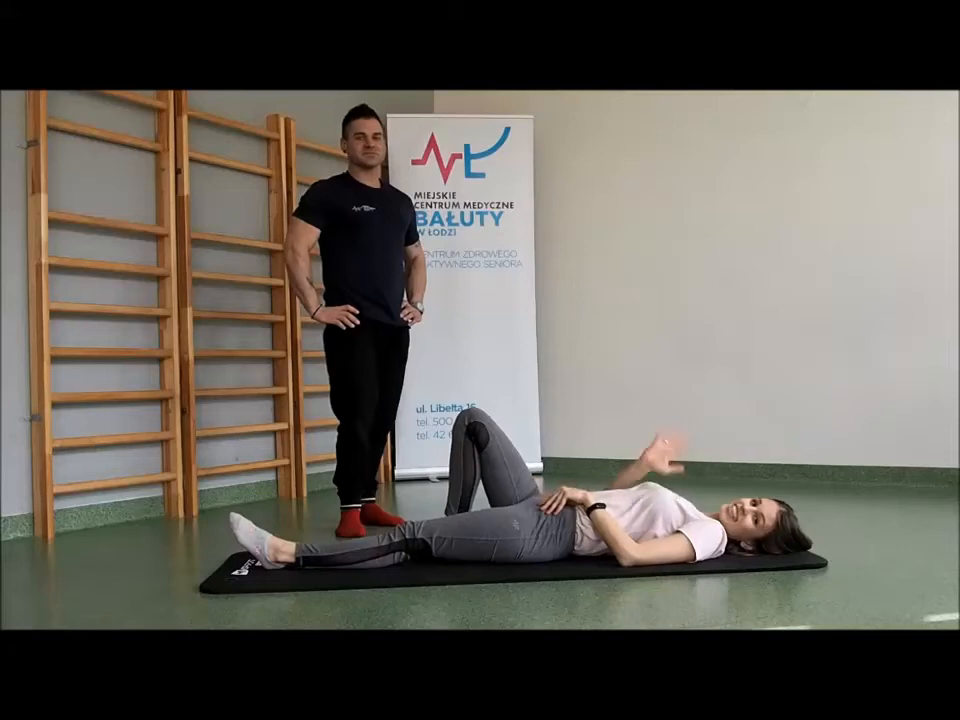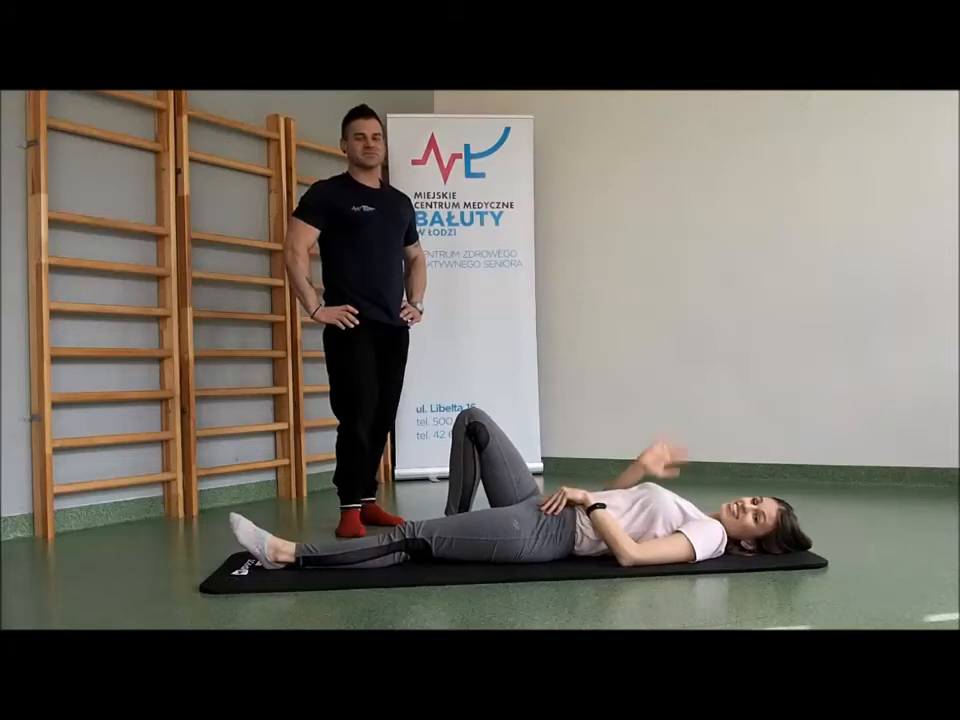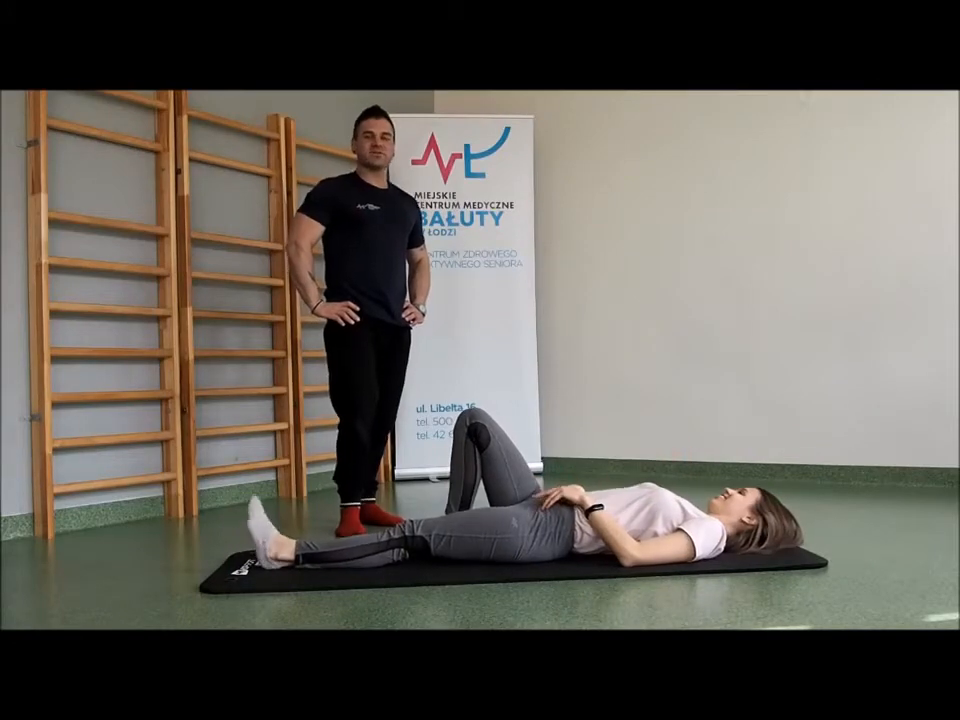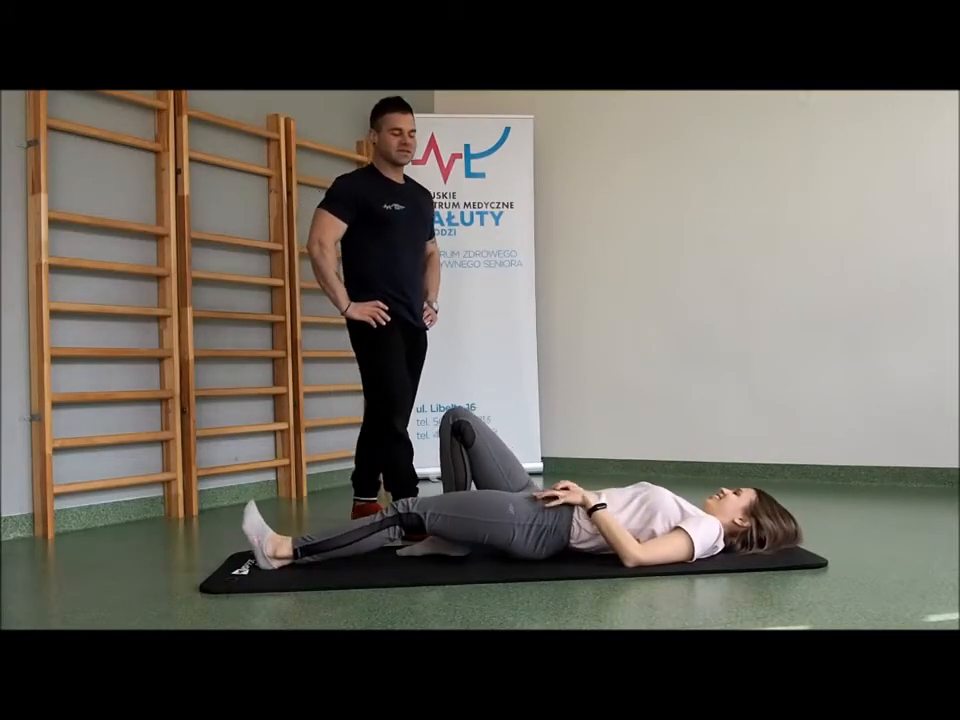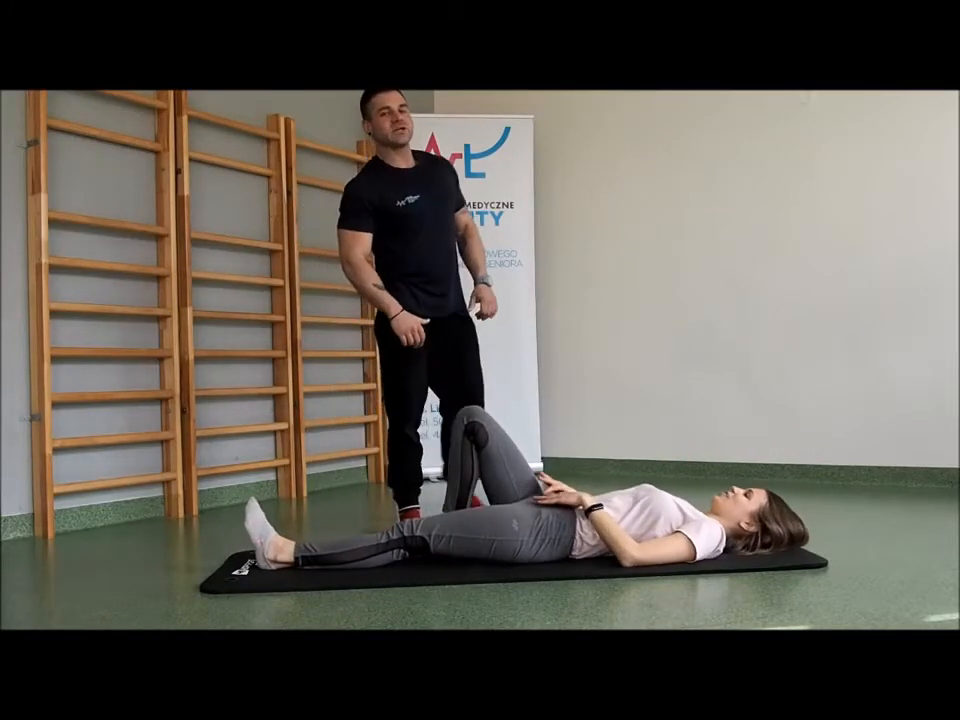
dt=0.7s
person 1, frame 1
left shoulder: (710, 538)
right shoulder: (697, 516)
left elbow: (632, 554)
left wrist: (586, 500)
right wrist: (643, 466)
left hip: (548, 536)
right hip: (543, 508)
left knee: (410, 536)
right knee: (472, 422)
left ankle: (290, 554)
right ankle: (452, 535)
person 1, frame 2
left shoulder: (710, 539)
right shoulder: (696, 515)
left elbow: (631, 555)
left wrist: (585, 500)
right wrist: (642, 466)
left hip: (546, 536)
right hip: (542, 507)
left knee: (410, 537)
right knee: (472, 422)
left ankle: (289, 554)
right ankle: (453, 534)
person 1, frame 3
left shoulder: (709, 536)
right shoulder: (692, 515)
left elbow: (633, 555)
left wrist: (586, 501)
right wrist: (577, 494)
left hip: (546, 534)
right hip: (546, 507)
left knee: (411, 535)
right knee: (474, 422)
left ankle: (290, 552)
right ankle: (453, 533)
person 1, frame 4
left shoulder: (707, 534)
right shoulder: (690, 516)
left elbow: (637, 556)
left wrist: (589, 502)
right wrist: (582, 492)
left hip: (542, 526)
right hip: (540, 503)
left knee: (406, 512)
right knee: (457, 422)
left ankle: (286, 550)
right ankle: (450, 538)
person 1, frame 5
left shoulder: (709, 537)
right shoulder: (693, 518)
left elbow: (631, 554)
left wrist: (586, 501)
right wrist: (571, 492)
left hip: (547, 535)
right hip: (547, 509)
left knee: (410, 535)
right knee: (471, 420)
left ankle: (289, 555)
right ankle: (451, 530)
person 2, frame 1
left shoulder: (400, 201)
right shoulder: (328, 194)
left elbow: (415, 257)
right elbow: (295, 251)
left wrist: (416, 303)
right wrist: (316, 308)
left hip: (395, 328)
right hip: (351, 327)
left knee: (382, 418)
right knee: (358, 417)
left ankle: (368, 500)
right ankle: (350, 508)
person 2, frame 2
left shoulder: (399, 202)
right shoulder: (327, 194)
left elbow: (415, 257)
right elbow: (294, 251)
left wrist: (416, 303)
right wrist: (316, 308)
left hip: (394, 327)
right hip: (351, 327)
left knee: (382, 417)
right knee: (358, 416)
left ankle: (367, 500)
right ankle: (350, 508)
person 2, frame 3
left shoulder: (406, 204)
right shoulder: (333, 191)
left elbow: (420, 260)
right elbow: (297, 246)
left wrist: (419, 304)
right wrist: (318, 303)
left hip: (396, 326)
right hip: (352, 322)
left knee: (382, 417)
right knee: (358, 413)
left ankle: (366, 500)
right ankle: (349, 509)
person 2, frame 4
left shoulder: (421, 196)
right shoulder: (353, 187)
right elbow: (319, 245)
left wrist: (431, 302)
right wrist: (346, 304)
left hip: (413, 322)
right hip: (375, 319)
left knee: (384, 413)
right knee: (392, 412)
left ankle: (365, 500)
person 2, frame 5
left shoulder: (440, 169)
right shoulder: (365, 188)
left elbow: (465, 227)
right elbow: (354, 260)
left wrist: (482, 280)
right wrist: (395, 312)
left hip: (453, 312)
right hip: (406, 318)
left knee: (467, 404)
right knee: (406, 417)
right ankle: (409, 508)
